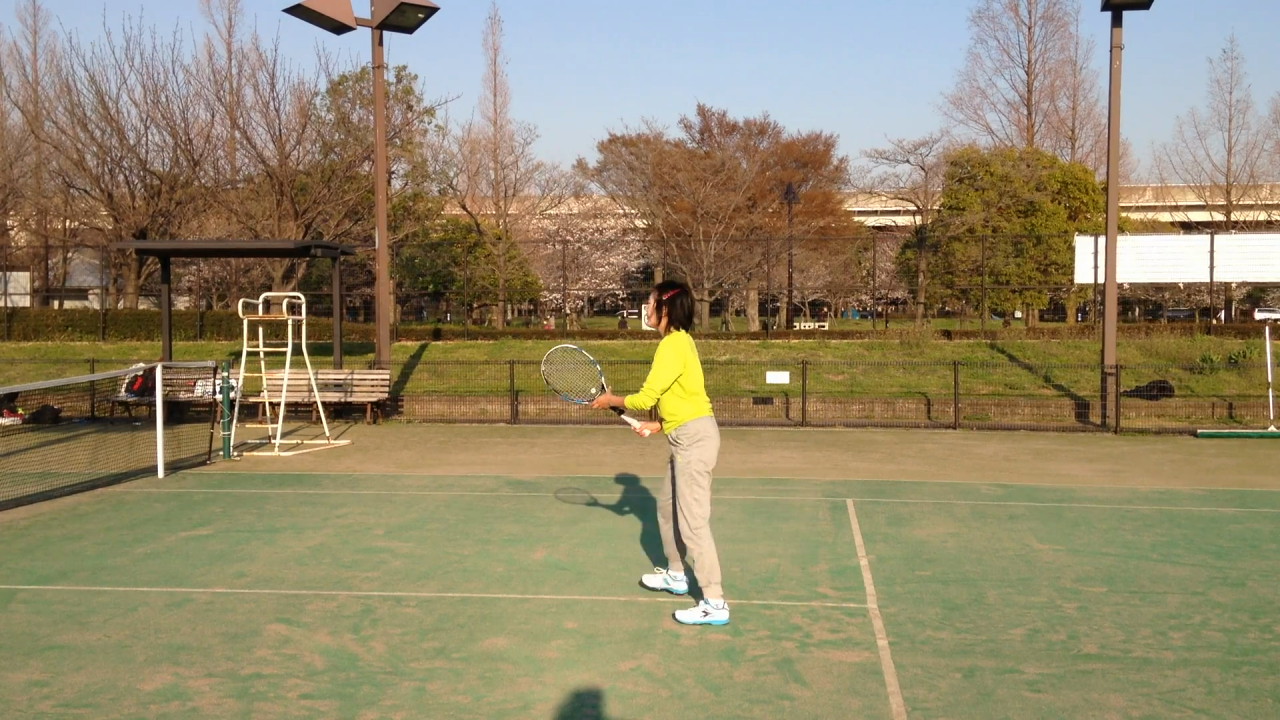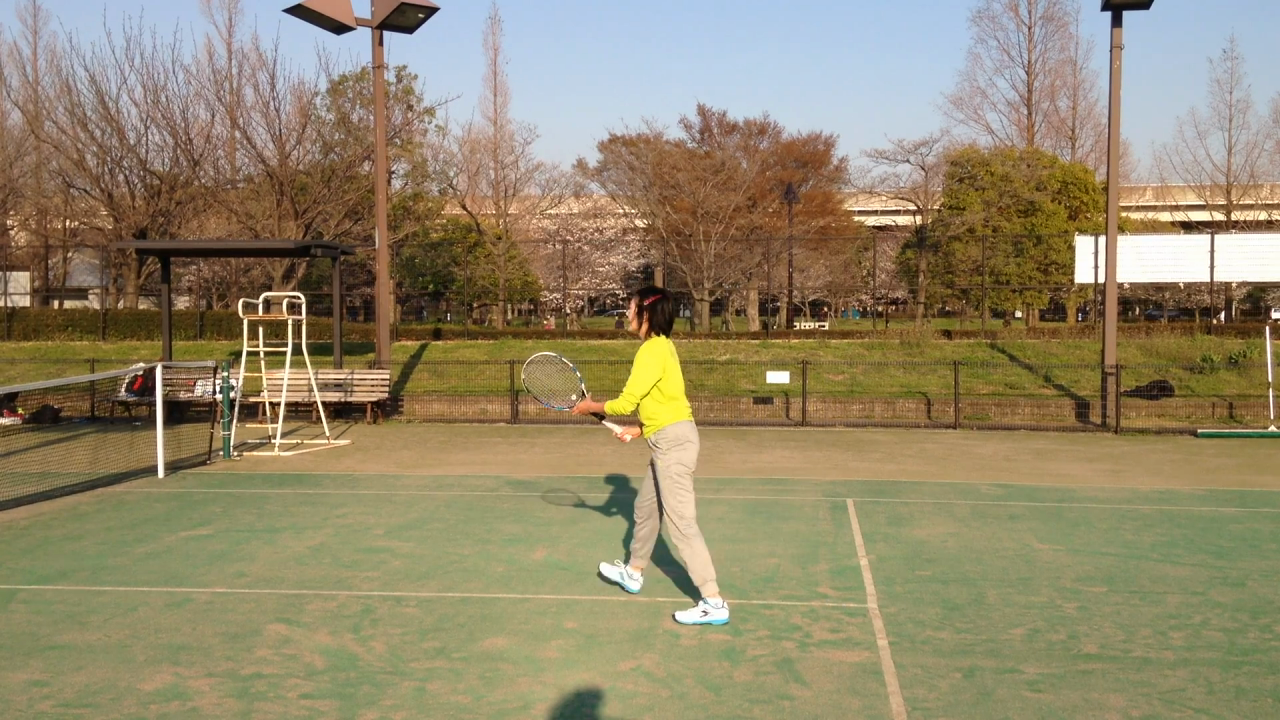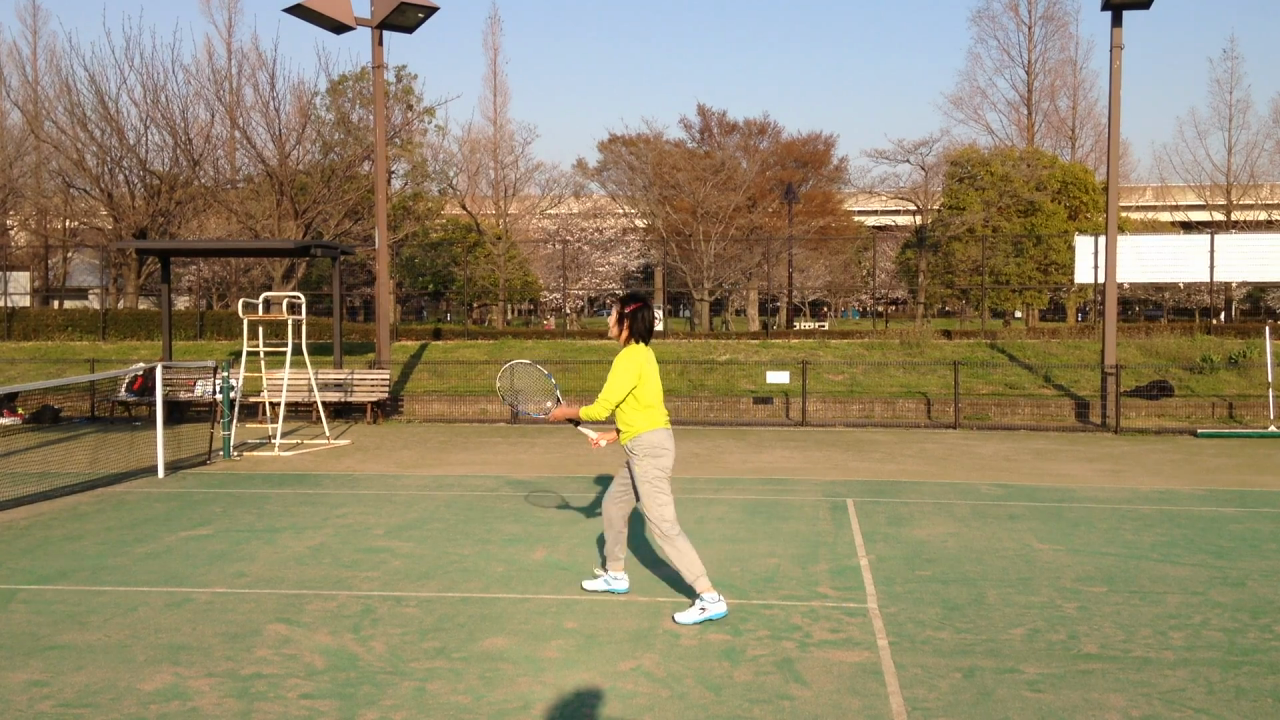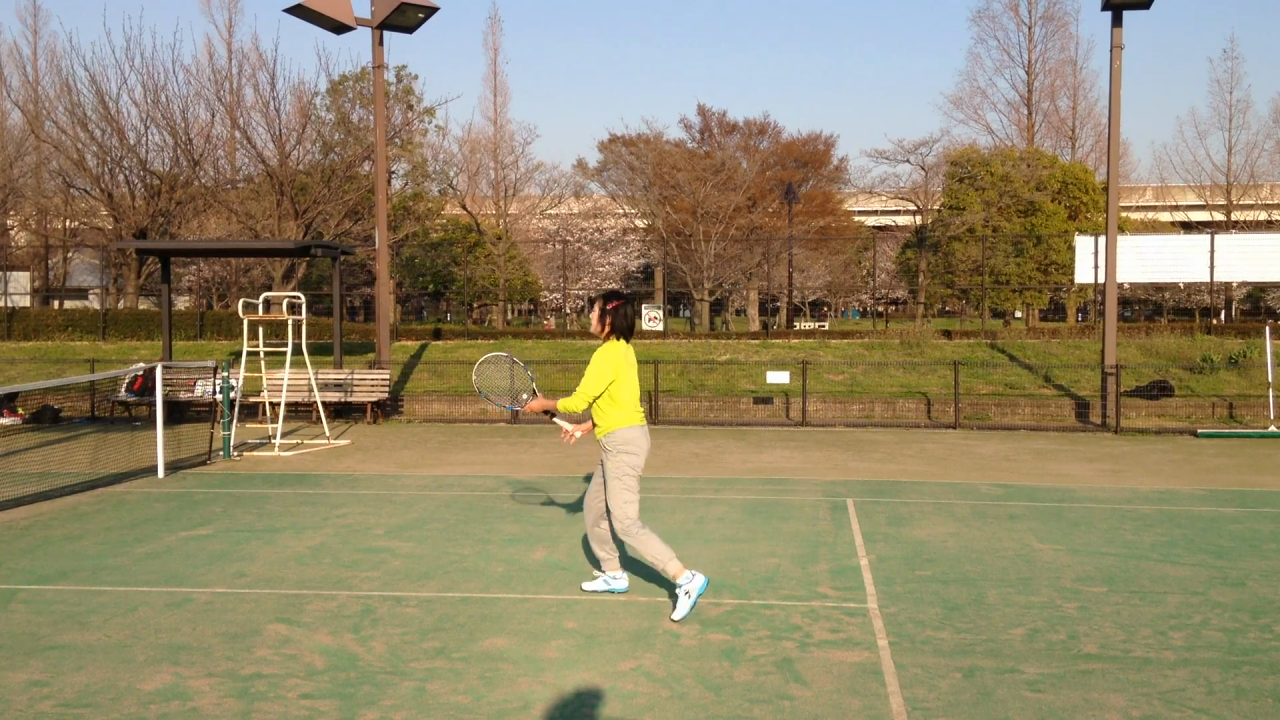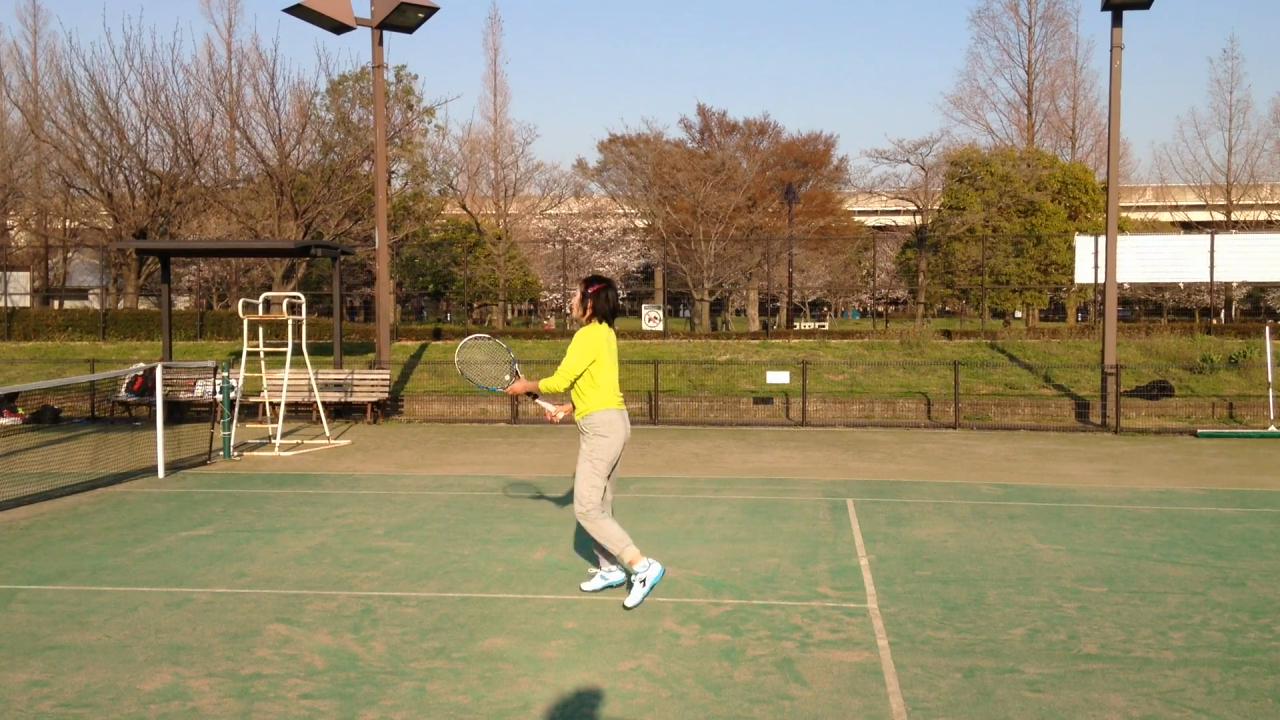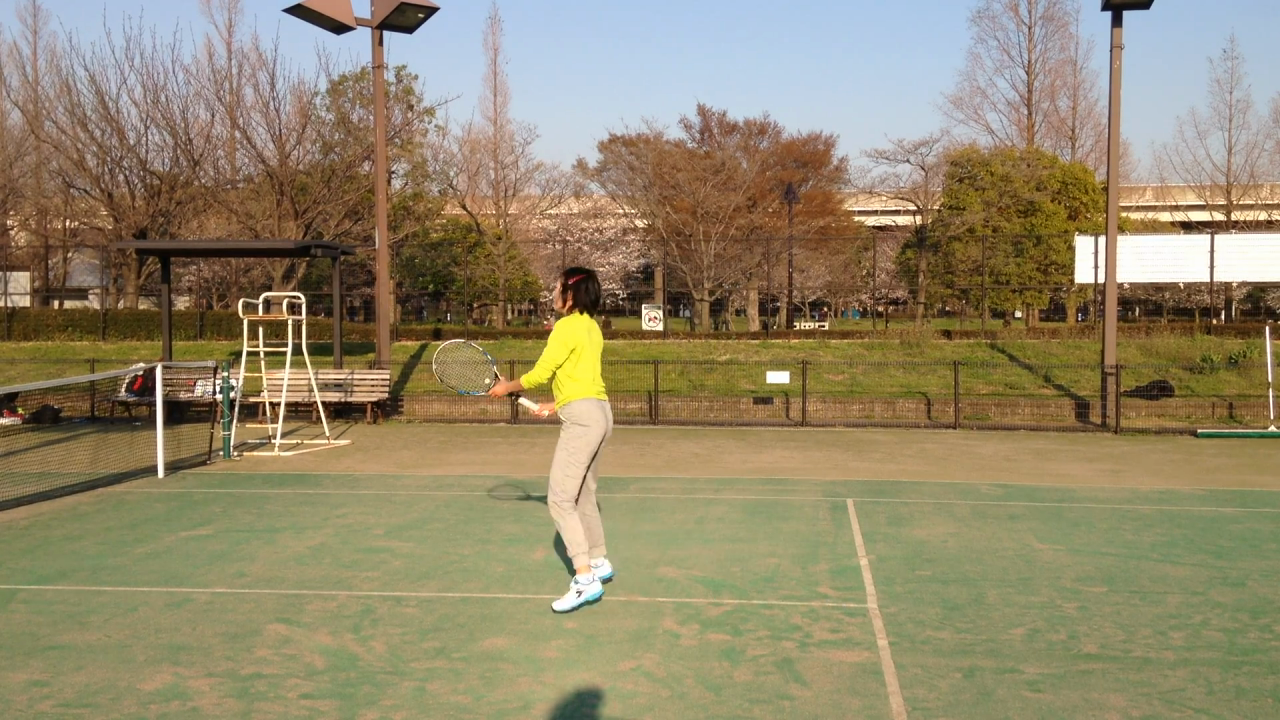
dt=0.1s
person 1, frame 1
left shoulder: (672, 345)
right shoulder: (681, 341)
left elbow: (646, 398)
left wrist: (610, 400)
right wrist: (658, 425)
left hip: (694, 439)
right hip: (691, 437)
left knee: (693, 523)
right knee: (667, 507)
left ankle: (715, 603)
right ankle: (676, 574)
person 1, frame 2
left shoulder: (652, 351)
right shoulder: (660, 347)
left elbow: (625, 403)
left wrist: (590, 406)
right wrist: (638, 429)
left hip: (674, 443)
right hip: (667, 442)
left knee: (682, 524)
right knee: (645, 508)
left ankle: (713, 603)
right ankle: (633, 571)
person 1, frame 3
left shoulder: (629, 358)
right shoulder: (641, 354)
left elbow: (601, 409)
left wrist: (566, 412)
right wrist: (613, 435)
left hip: (649, 450)
right hip: (645, 448)
left knee: (665, 528)
right knee: (613, 507)
left ankle: (710, 599)
right ankle: (615, 574)
person 1, frame 4
left shoulder: (608, 354)
right shoulder: (622, 351)
left elbow: (579, 401)
left wrist: (544, 405)
right wrist: (585, 427)
left hip: (624, 446)
right hip: (624, 442)
left knee: (627, 526)
right knee: (593, 509)
left ankle: (687, 579)
right ankle: (613, 573)
person 1, frame 5
left shoulder: (588, 336)
right shoulder: (605, 335)
left elbow: (558, 382)
left wrist: (525, 386)
right wrist: (568, 408)
left hip: (602, 428)
right hip: (611, 424)
left knee: (586, 508)
right knee: (598, 502)
left ankle: (642, 565)
right ankle: (611, 568)
person 1, frame 6
left shoulder: (566, 326)
right shoulder: (591, 328)
left elbow: (540, 373)
left wrist: (506, 387)
right wrist: (556, 405)
left hip: (581, 419)
right hip: (599, 415)
left knee: (560, 501)
right knee: (583, 497)
left ankle: (586, 580)
right ankle: (598, 563)
